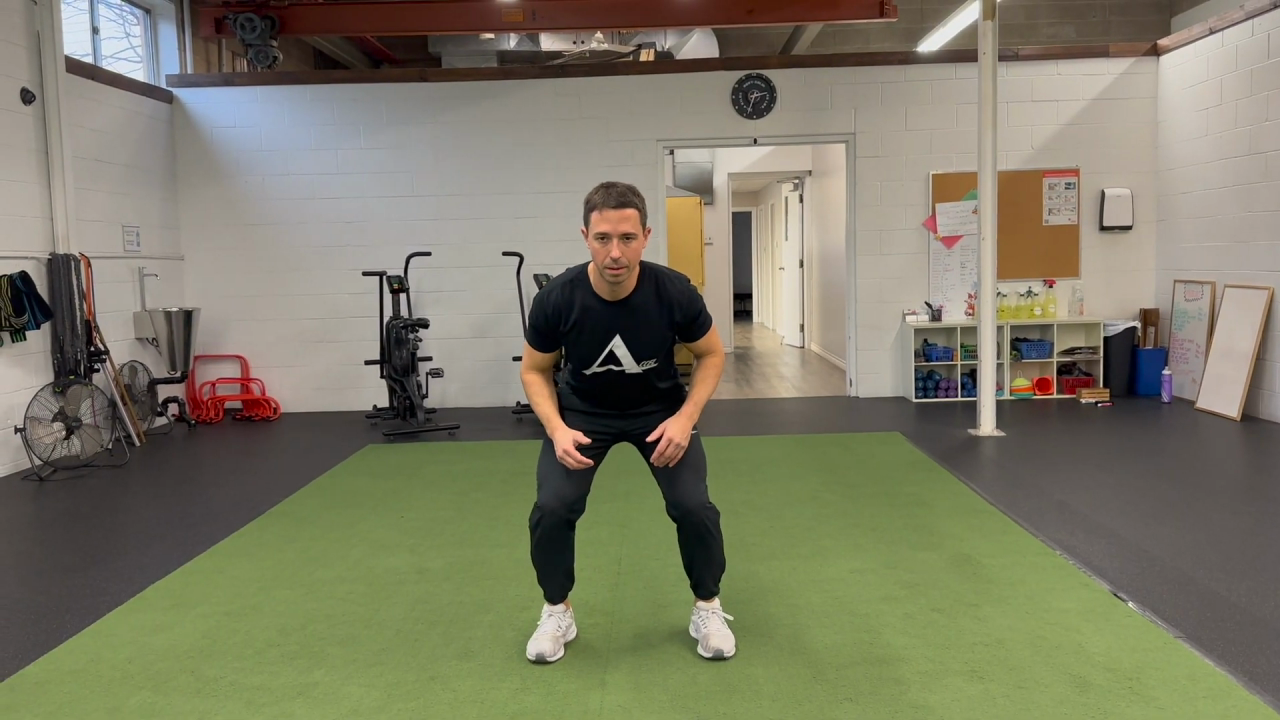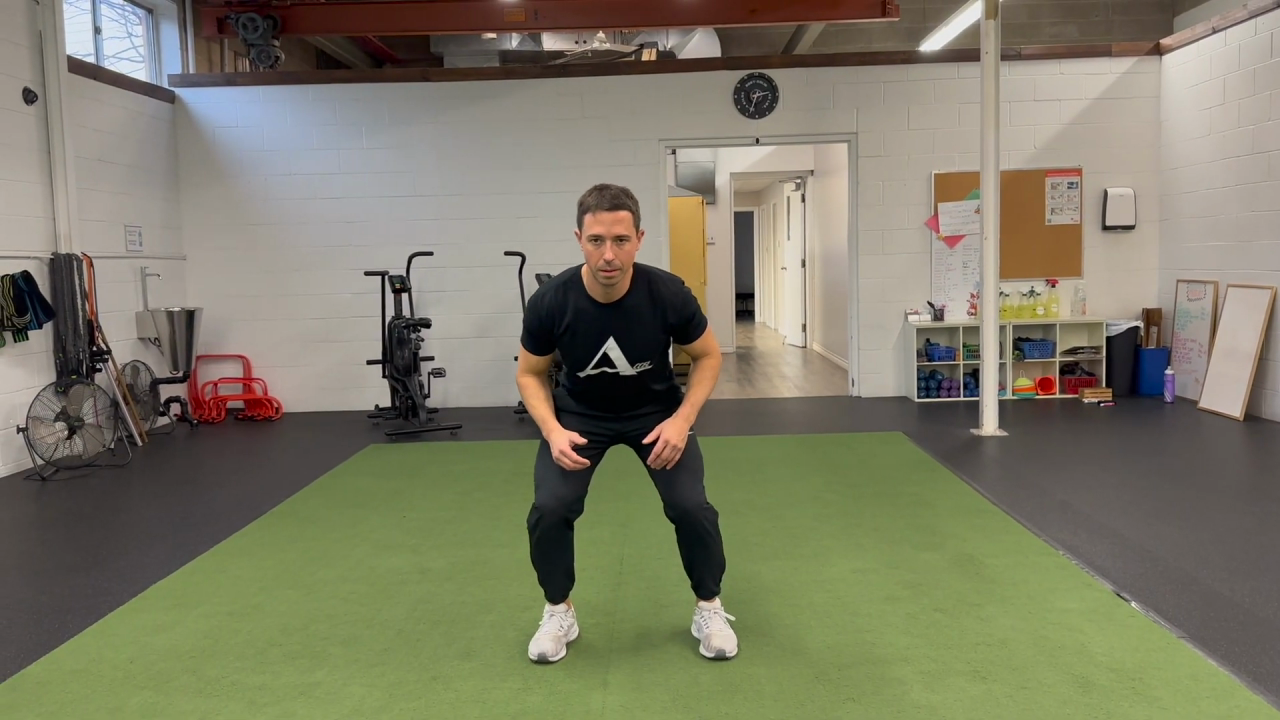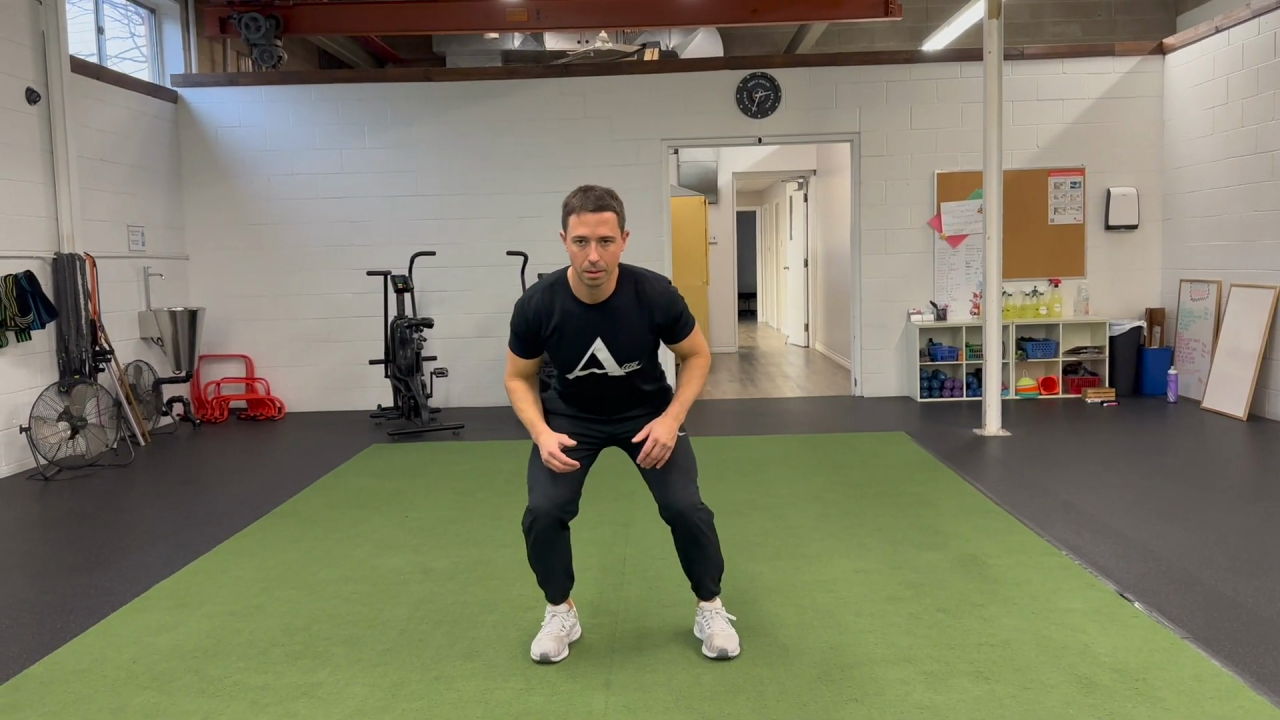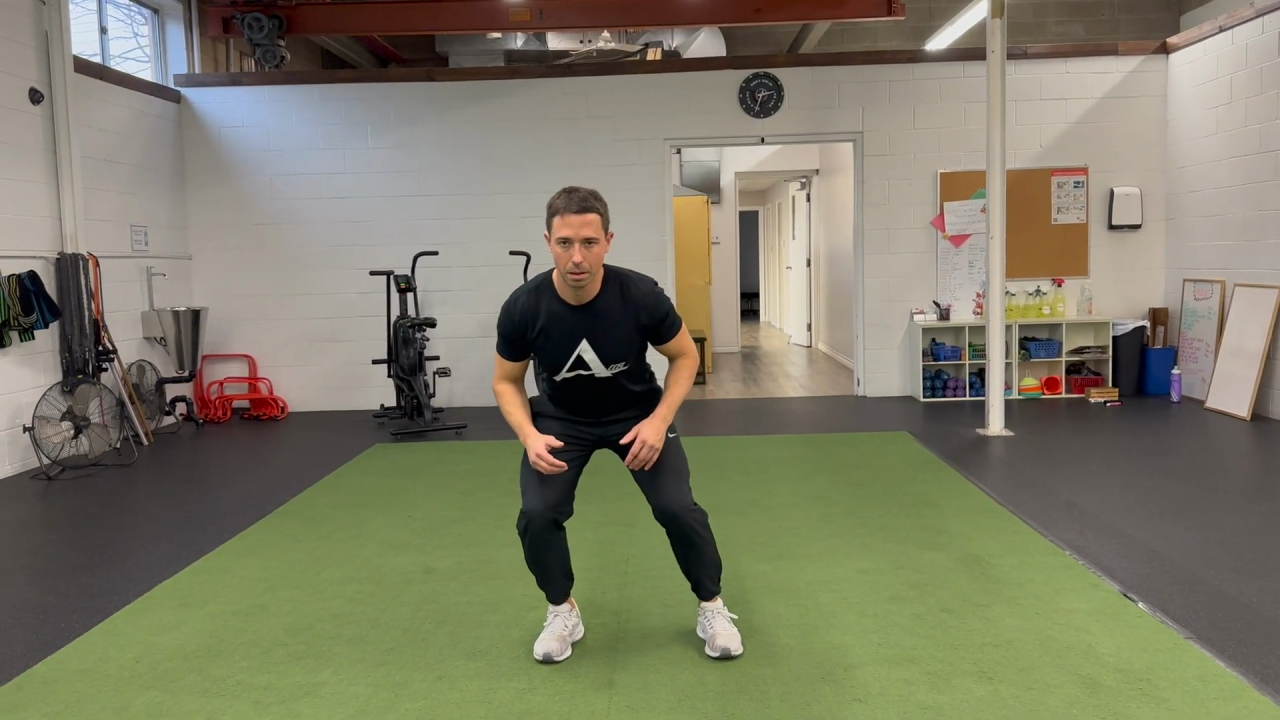
dt=0.2s
person 1, frame 1
left shoulder: (674, 292)
right shoulder: (556, 299)
left elbow: (711, 354)
right elbow: (535, 371)
left wrist: (685, 417)
right wrist: (557, 429)
left hip: (660, 408)
right hip: (583, 410)
left knee: (694, 506)
right knee: (552, 508)
left ankle: (707, 607)
right ankle: (557, 611)
person 1, frame 2
left shoulder: (668, 295)
right shoulder: (550, 302)
left elbow: (708, 356)
right elbow: (530, 374)
left wrist: (682, 420)
right wrist: (553, 430)
left hip: (656, 410)
right hip: (579, 413)
left knee: (691, 506)
right knee: (549, 509)
left ankle: (709, 607)
right ankle: (559, 611)
person 1, frame 3
left shoulder: (654, 294)
right shoulder: (537, 305)
left elbow: (697, 355)
right elbow: (519, 378)
left wrist: (671, 420)
right wrist: (542, 433)
left hip: (647, 412)
right hip: (570, 414)
left knee: (685, 507)
right knee: (543, 512)
left ankle: (710, 607)
right ankle: (561, 611)
person 1, frame 4
left shoulder: (640, 295)
right shoulder: (522, 308)
left elbow: (686, 356)
right elbow: (507, 381)
left wrist: (660, 420)
right wrist: (530, 435)
left hip: (637, 413)
right hip: (562, 417)
left knee: (677, 508)
right knee: (537, 514)
left ankle: (711, 607)
right ankle: (563, 611)
